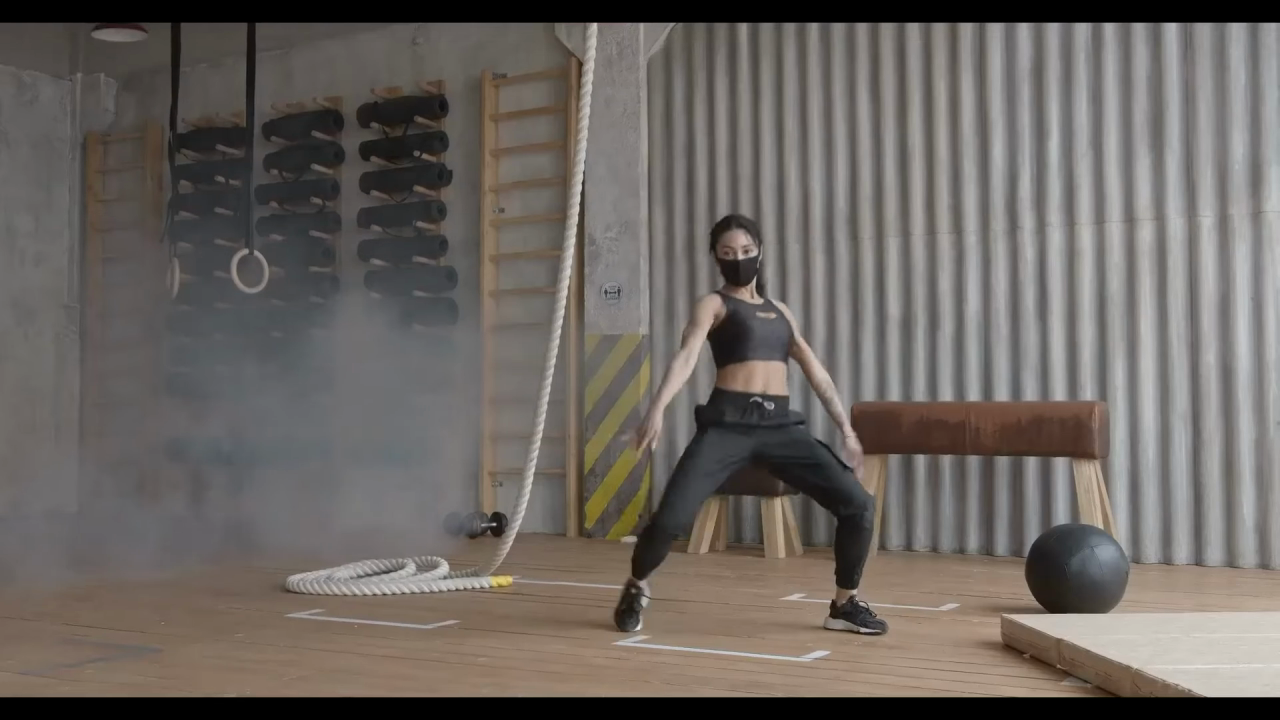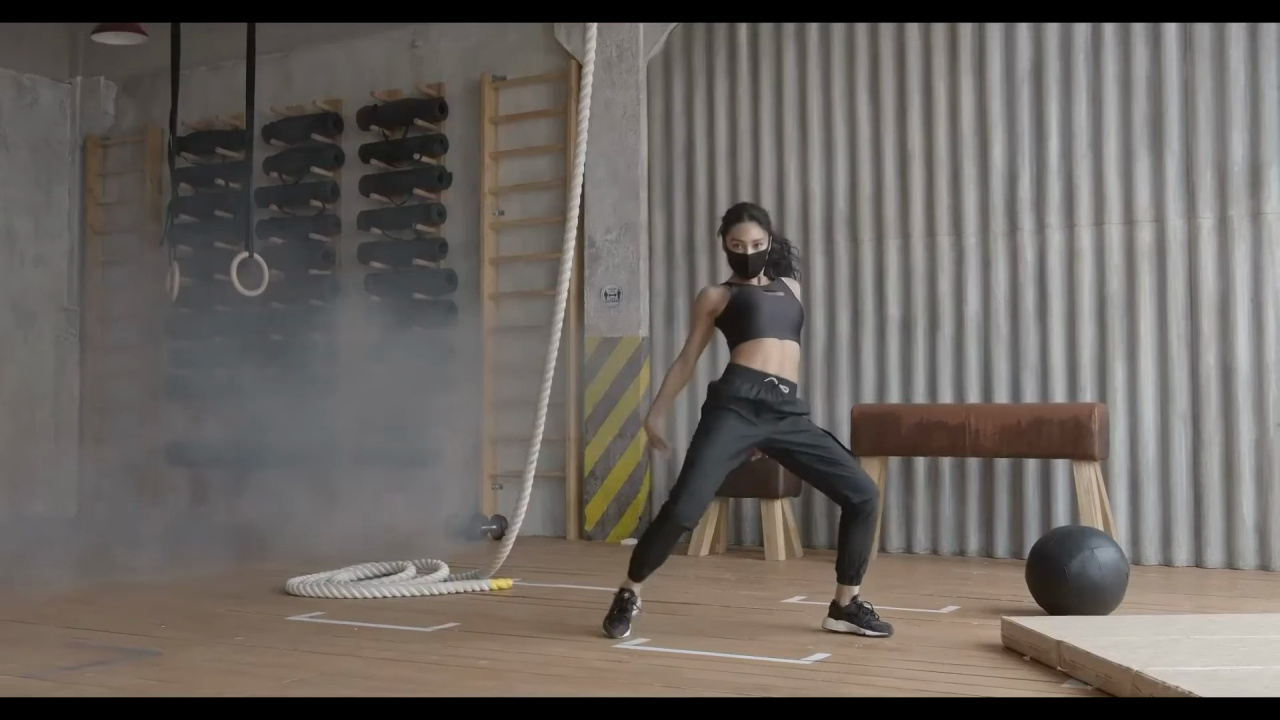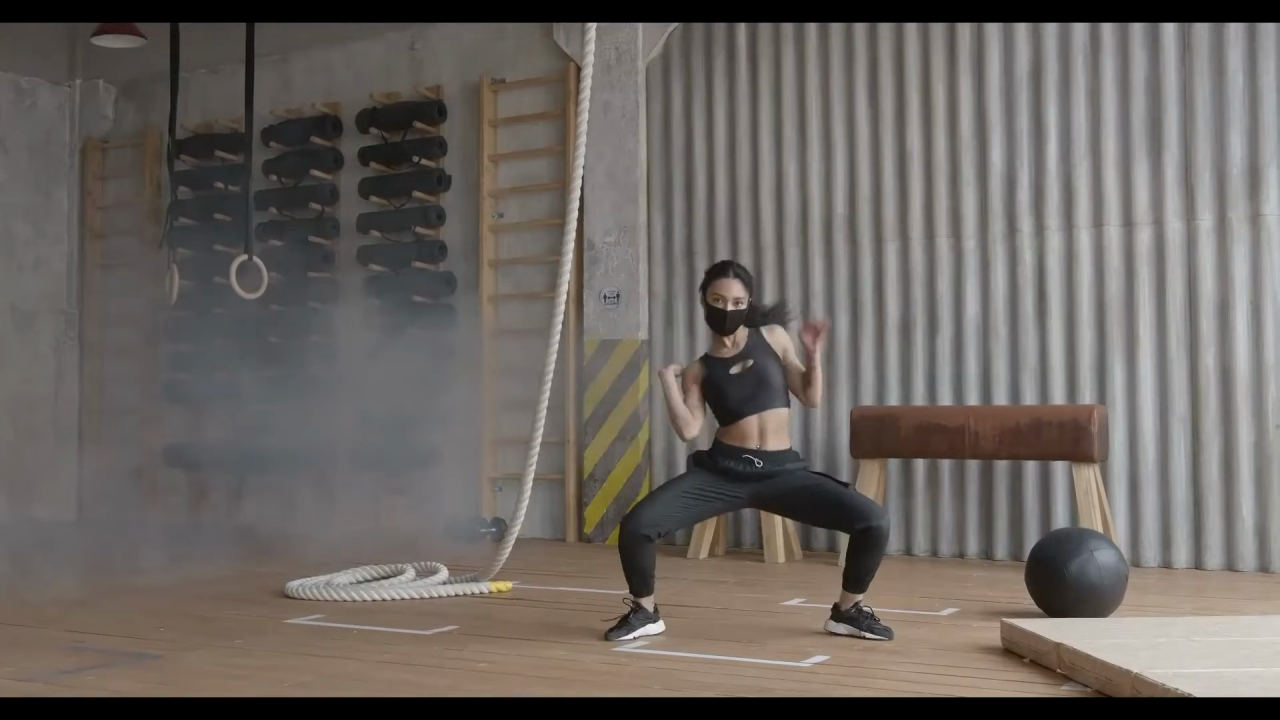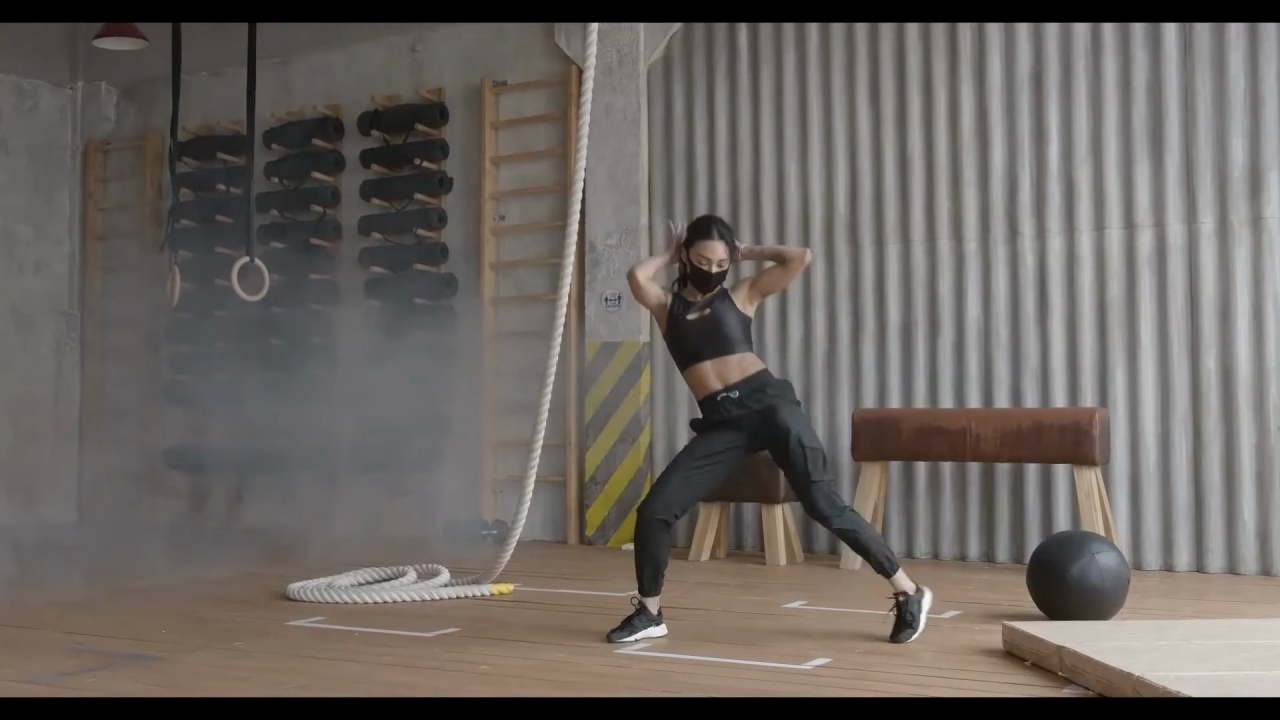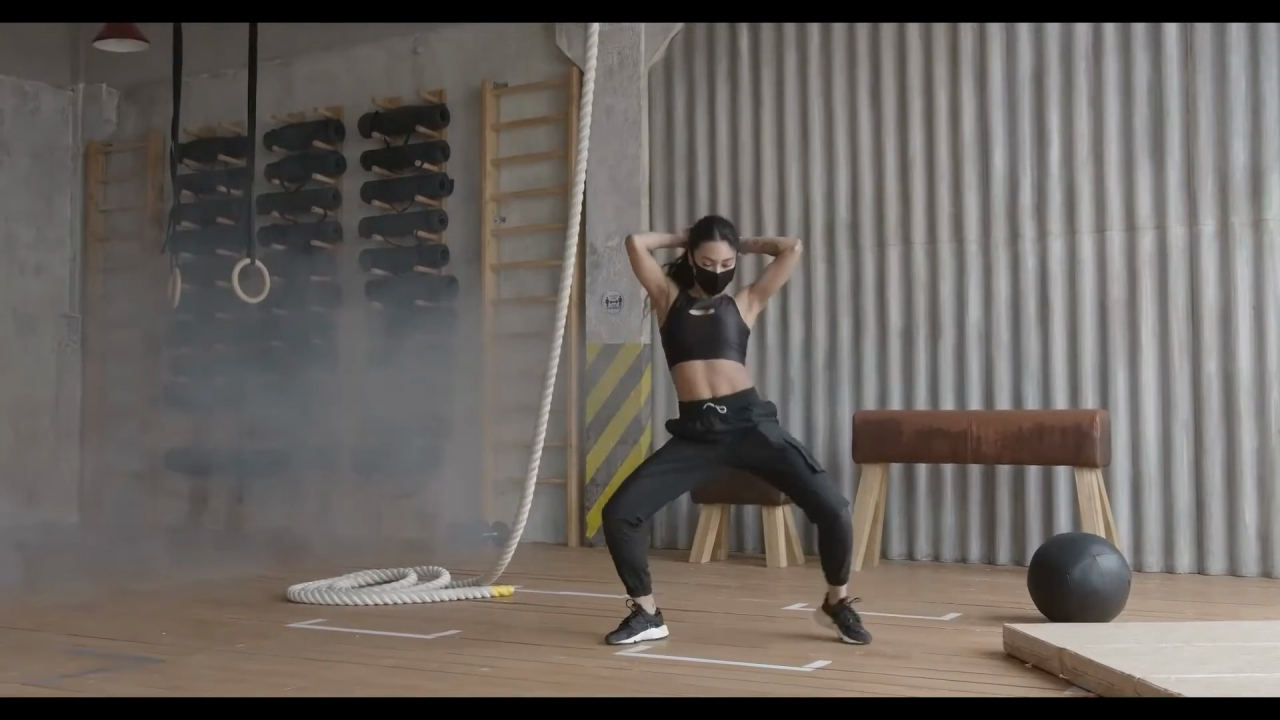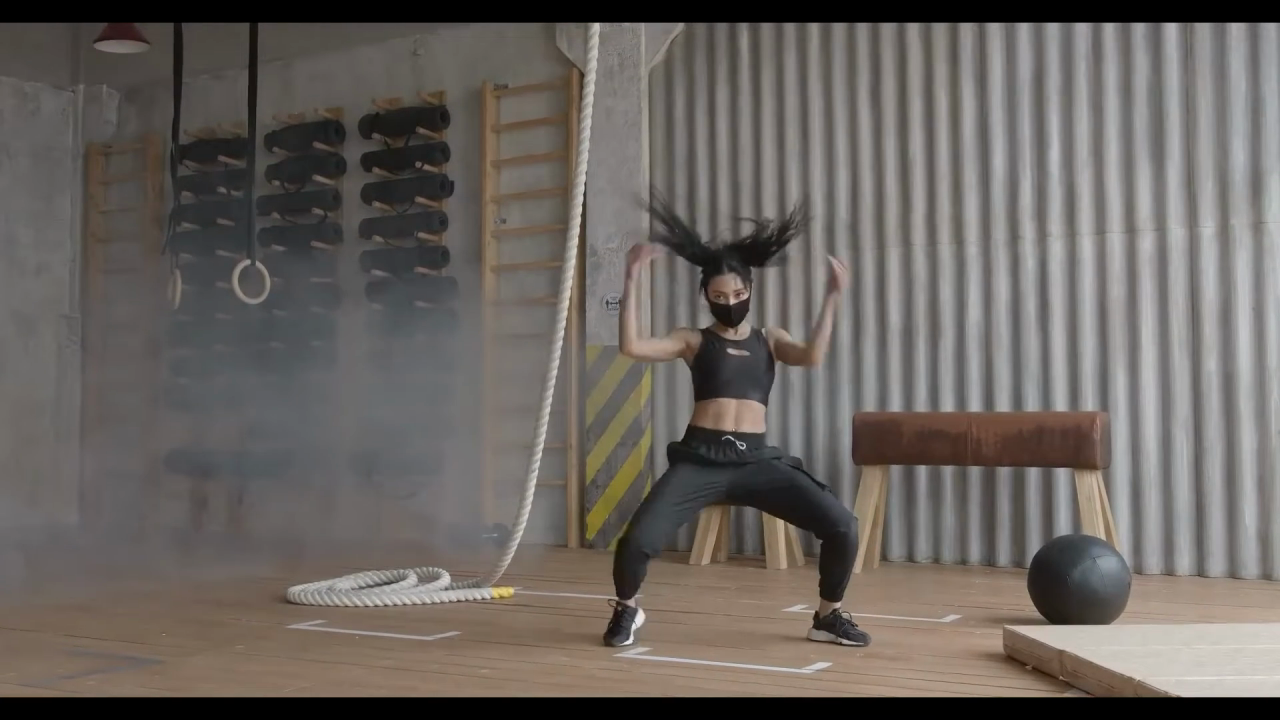
dt=0.5s
person 1, frame 1
left shoulder: (783, 311)
right shoulder: (713, 305)
left elbow: (816, 373)
right elbow: (685, 358)
left wrist: (846, 429)
right wrist: (655, 411)
left hip: (781, 425)
right hip: (728, 423)
left knee: (857, 504)
right knee: (670, 517)
left ankle: (845, 604)
right ankle: (636, 587)
person 1, frame 2
left shoulder: (790, 287)
right shoulder: (716, 295)
right elbow: (688, 358)
right wrist: (655, 413)
left hip: (788, 411)
right hip: (737, 404)
left knee: (863, 494)
right knee: (684, 508)
left ankle: (845, 605)
right ankle: (628, 592)
person 1, frame 3
left shoulder: (772, 336)
right shoulder: (698, 370)
left elbow: (811, 398)
right elbow: (688, 431)
left wrist: (813, 353)
right wrist: (668, 379)
left hip: (781, 471)
right hip: (723, 471)
left knee: (874, 521)
right knee: (635, 526)
left ankle: (848, 609)
right ankle: (645, 610)
person 1, frame 4
left shoulder: (741, 295)
right shoulder: (666, 305)
left elbow: (800, 257)
right elbow: (636, 277)
left wrist: (749, 254)
right wrist: (670, 255)
left hip: (770, 404)
right hip: (721, 424)
left knee: (823, 505)
right knee: (653, 511)
left ankle: (907, 591)
right ankle: (649, 611)
person 1, frame 5
left shoulder: (744, 303)
right shoulder: (670, 299)
left elbow: (792, 250)
right elbow: (635, 244)
left wrist: (744, 243)
right wrist: (682, 239)
left hip: (750, 423)
right hip: (695, 433)
left knee: (832, 507)
right knee: (619, 513)
left ankle: (836, 601)
right ankle: (647, 613)
person 1, frame 6
left shoulder: (771, 340)
right shoulder: (694, 340)
left elbow: (812, 357)
right elbow: (632, 347)
left wrist: (831, 298)
right wrist: (633, 277)
left hip: (756, 460)
right hip: (700, 459)
left knee: (843, 526)
right knee: (639, 540)
left ankle: (828, 615)
right ankle: (626, 607)
